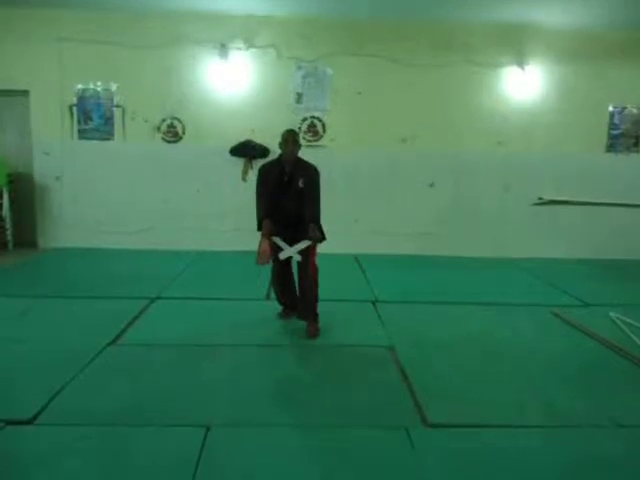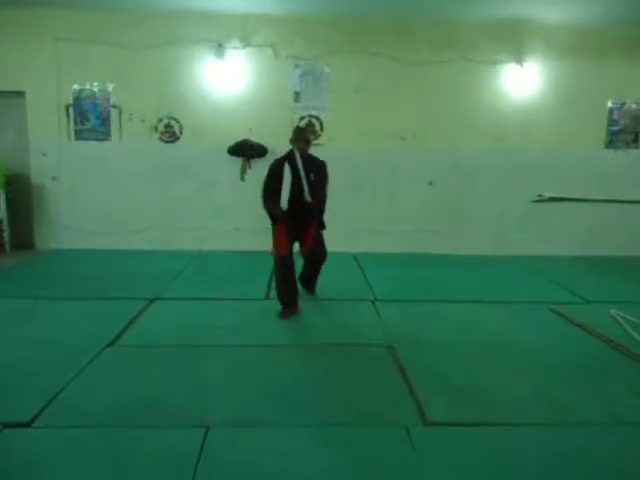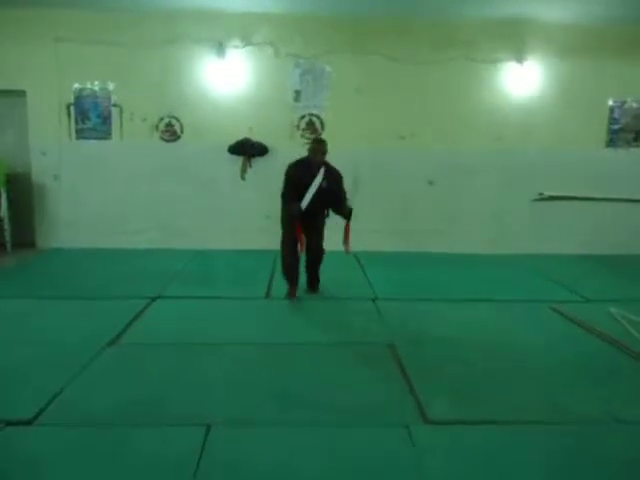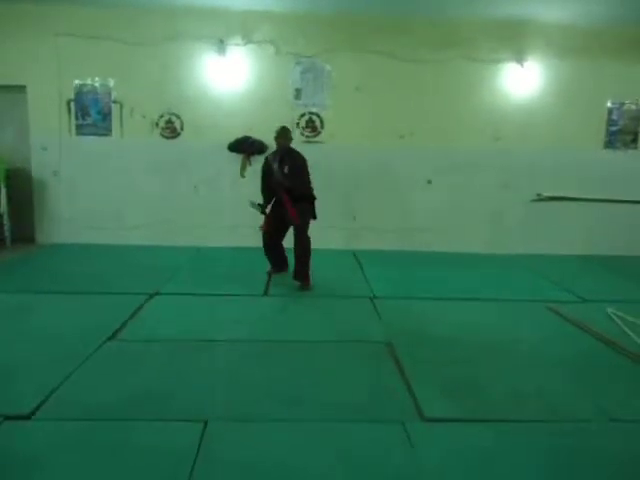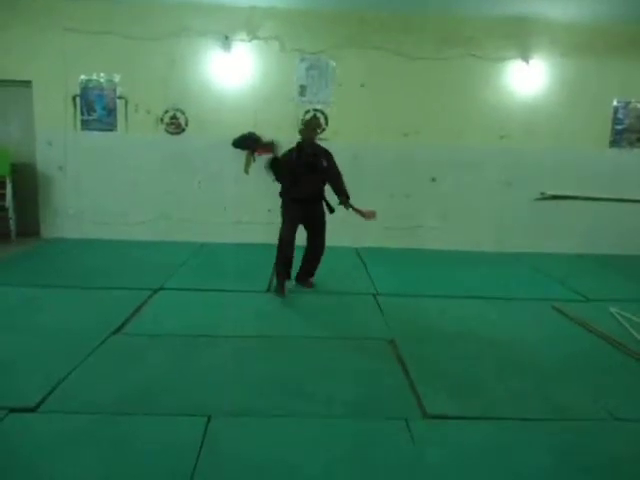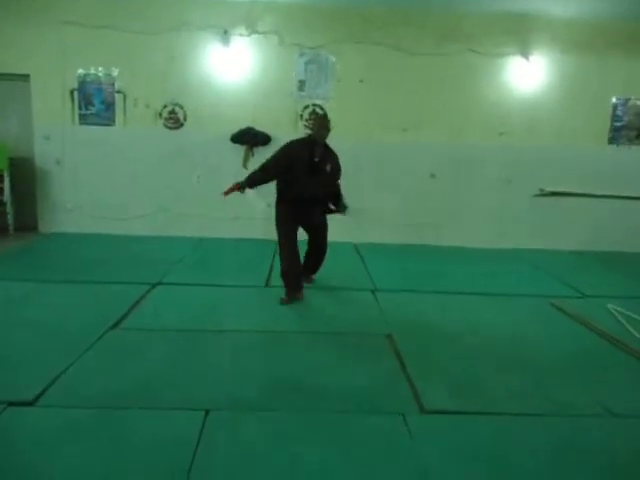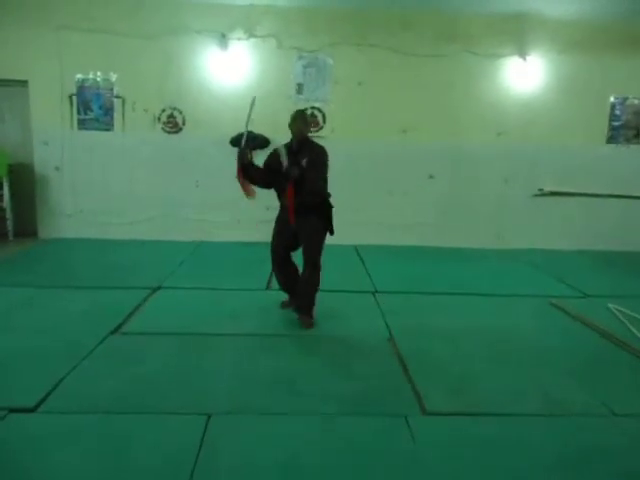
dt=0.7s
person 1, frame 1
left shoulder: (309, 171)
right shoulder: (267, 170)
left elbow: (312, 201)
right elbow: (263, 200)
left wrist: (313, 226)
right wrist: (265, 225)
left hip: (304, 228)
right hip: (278, 227)
left knee: (307, 272)
right knee: (280, 270)
left ankle: (311, 318)
right ankle: (290, 305)
person 1, frame 2
left shoulder: (318, 165)
right shoulder: (278, 165)
left elbow: (321, 191)
right elbow: (268, 194)
left wrist: (316, 205)
right wrist: (275, 211)
left hip: (309, 218)
right hip: (284, 219)
left knee: (317, 255)
right knee: (283, 261)
left ankle: (307, 282)
right ankle: (289, 304)
person 1, frame 3
left shoulder: (332, 174)
right shoulder: (295, 168)
left elbow: (338, 200)
right elbow: (287, 195)
left wrist: (346, 211)
right wrist: (292, 208)
left hip: (315, 214)
right hip: (294, 212)
left knee: (315, 248)
right knee: (288, 246)
left ankle: (312, 283)
right ankle: (292, 284)
person 1, frame 4
left shoulder: (297, 159)
right shoulder: (270, 159)
left elbow: (302, 184)
right elbow: (267, 184)
left wrist: (285, 183)
right wrist: (266, 203)
left hip: (300, 204)
right hip: (280, 204)
left knee: (301, 238)
right knee: (269, 236)
left ankle: (303, 277)
right ankle: (280, 265)
person 1, frame 5
left shoulder: (324, 154)
right shoulder: (291, 154)
left elbow: (334, 177)
right elbow: (283, 179)
left wrist: (343, 197)
right wrist: (275, 162)
left hip: (314, 203)
right hip: (293, 202)
left knee: (317, 242)
right knee: (286, 239)
left ankle: (304, 276)
right ankle: (280, 279)
person 1, frame 6
left shoulder: (330, 156)
right shoulder: (294, 148)
left elbow: (332, 183)
right elbow: (270, 168)
left wrist: (338, 202)
right wrist: (245, 183)
left hip: (314, 206)
right hip: (288, 204)
left knee: (320, 243)
right knee: (288, 245)
left ankle: (305, 273)
right ankle: (293, 289)
person 1, frame 7
left shoulder: (317, 152)
right shoulder: (280, 153)
left elbow: (318, 183)
right elbow: (265, 179)
left wrist: (298, 174)
right wrist: (247, 164)
left hip: (315, 214)
right hip: (289, 213)
left knee: (311, 261)
right knee: (278, 255)
left ankle: (305, 310)
right ankle: (295, 295)
